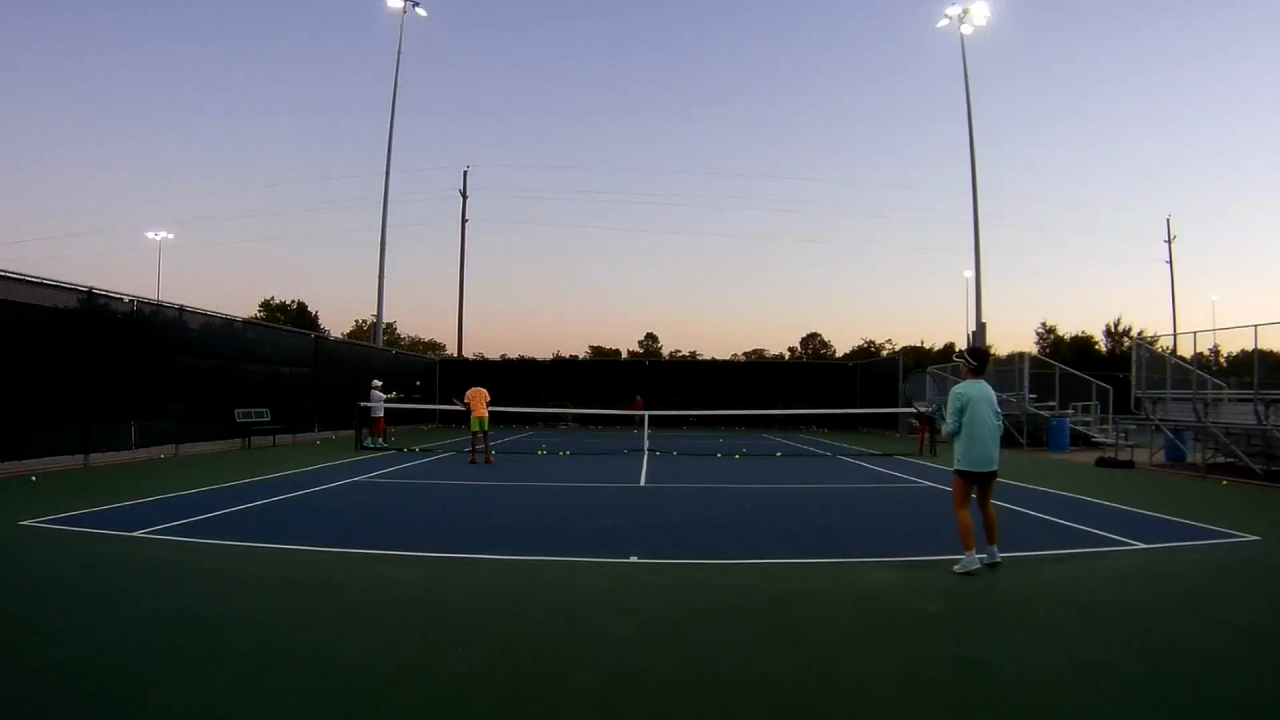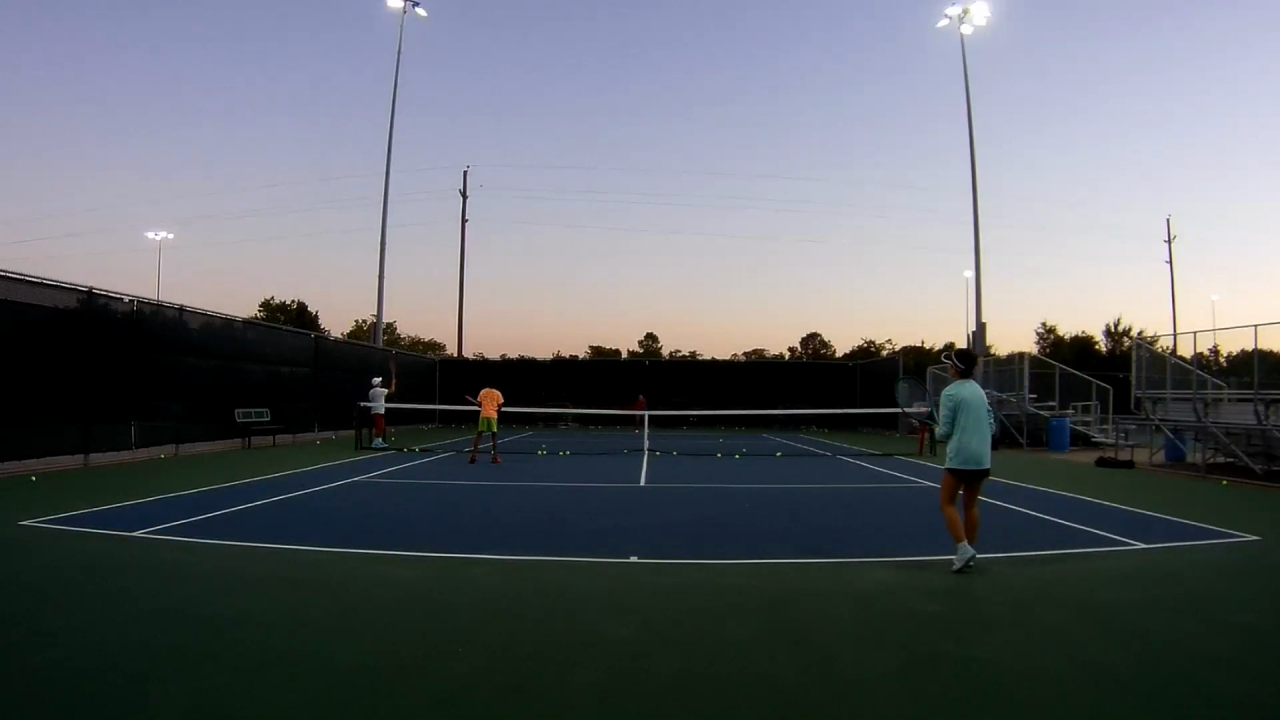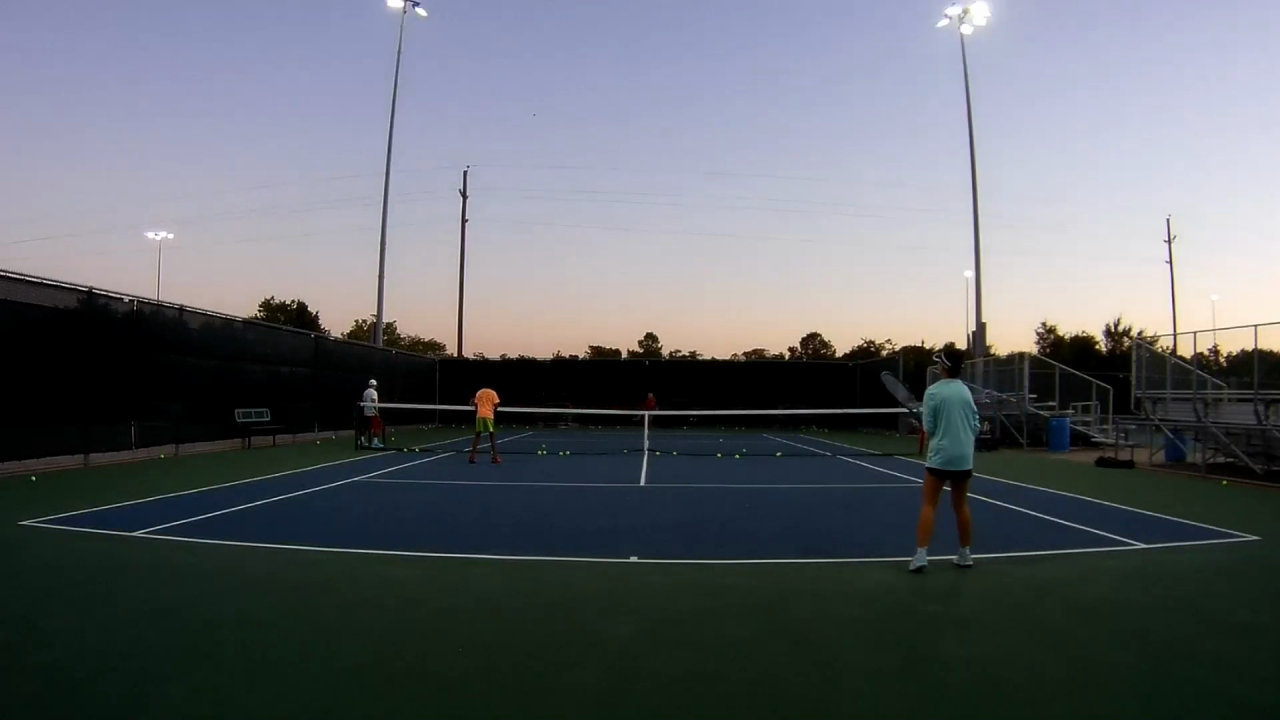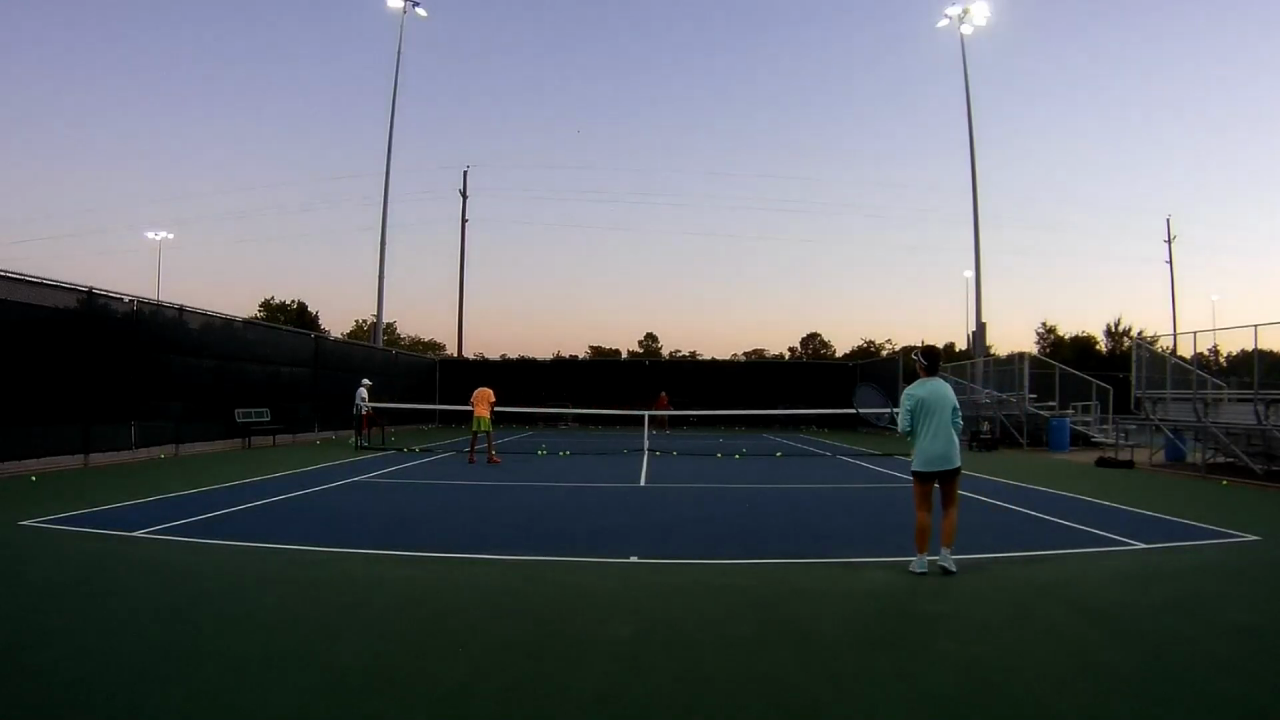
dt=0.5s
person 1, frame 1
left shoulder: (959, 391)
right shoulder: (990, 392)
left elbow: (952, 427)
right elbow: (999, 426)
left wrist: (944, 429)
left hip: (968, 458)
right hip: (990, 458)
left knee: (961, 507)
right knee: (986, 506)
left ankle: (970, 558)
right ankle: (992, 551)
person 1, frame 2
left shoulder: (950, 392)
right shoulder: (979, 391)
left elbow: (945, 430)
right elbow: (991, 425)
left wrist: (937, 432)
left hip: (960, 456)
right hip: (981, 457)
left knee: (947, 504)
right knee: (970, 506)
left ankle: (964, 548)
right ankle: (966, 551)
person 1, frame 3
left shoulder: (933, 391)
right shoulder: (966, 391)
left elbow: (928, 428)
right elbow: (976, 426)
left hip: (940, 456)
right hip: (963, 457)
left knee: (928, 505)
right knee: (961, 506)
left ankle: (921, 555)
right ankle: (965, 554)
person 1, frame 4
left shoulder: (911, 392)
right shoulder: (948, 389)
left elbow: (904, 428)
right elbow: (958, 424)
left hip: (924, 458)
right hip: (950, 457)
left knee: (923, 509)
right knee: (950, 508)
left ankle: (921, 559)
right ankle: (946, 554)
